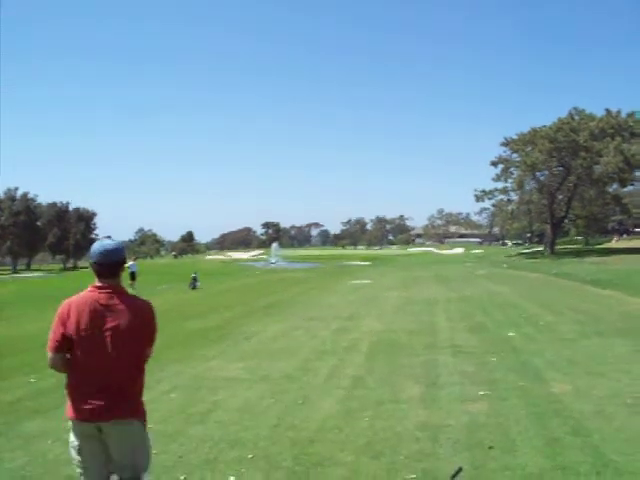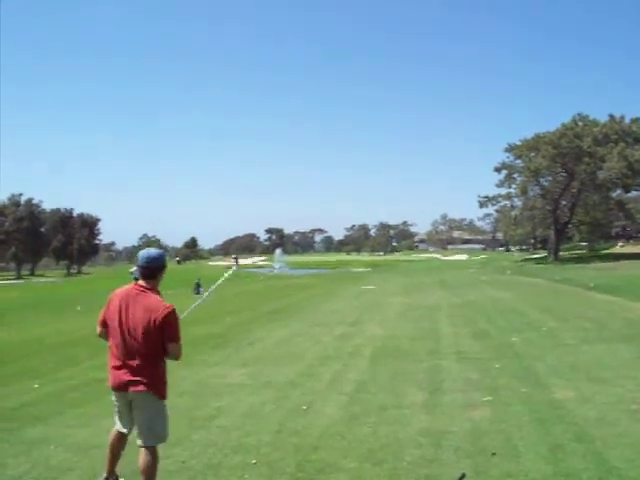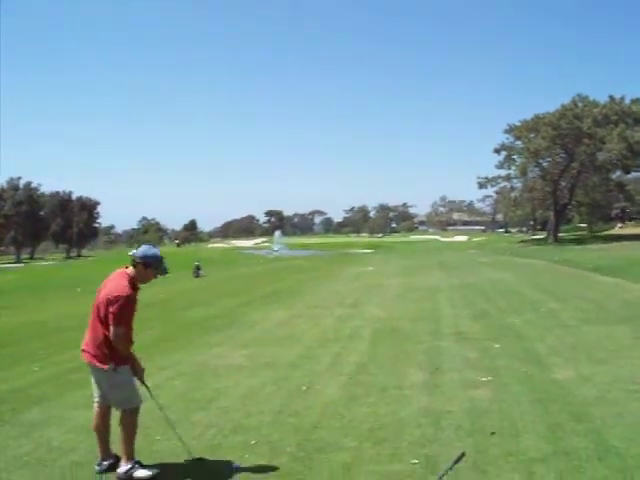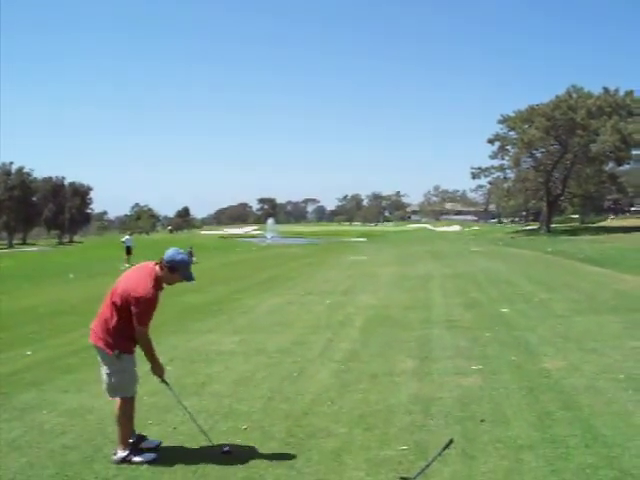
dt=1s
person 1, frame 1
left shoulder: (70, 307)
right shoulder: (142, 309)
left elbow: (55, 361)
right elbow: (145, 355)
left hip: (83, 412)
right hip: (125, 411)
person 1, frame 2
left shoulder: (116, 296)
right shoulder: (164, 310)
left elbow: (101, 332)
right elbow: (175, 354)
left hip: (119, 379)
right hip: (147, 385)
left knee: (121, 428)
right knee: (148, 444)
person 1, frame 3
left shoulder: (119, 275)
right shoulder: (124, 293)
right elbow: (116, 336)
left wrist: (126, 337)
right wrist: (134, 363)
left hip: (95, 351)
right hip: (108, 357)
left knee: (102, 405)
right knee: (130, 407)
left ankle: (105, 458)
person 1, frame 4
left shoulder: (148, 267)
right shoulder: (147, 292)
right elbow: (141, 334)
right wrist: (155, 364)
left hip: (113, 334)
right hip: (113, 341)
left knee: (128, 390)
right knee: (125, 394)
left ankle: (131, 437)
right ankle: (123, 450)
